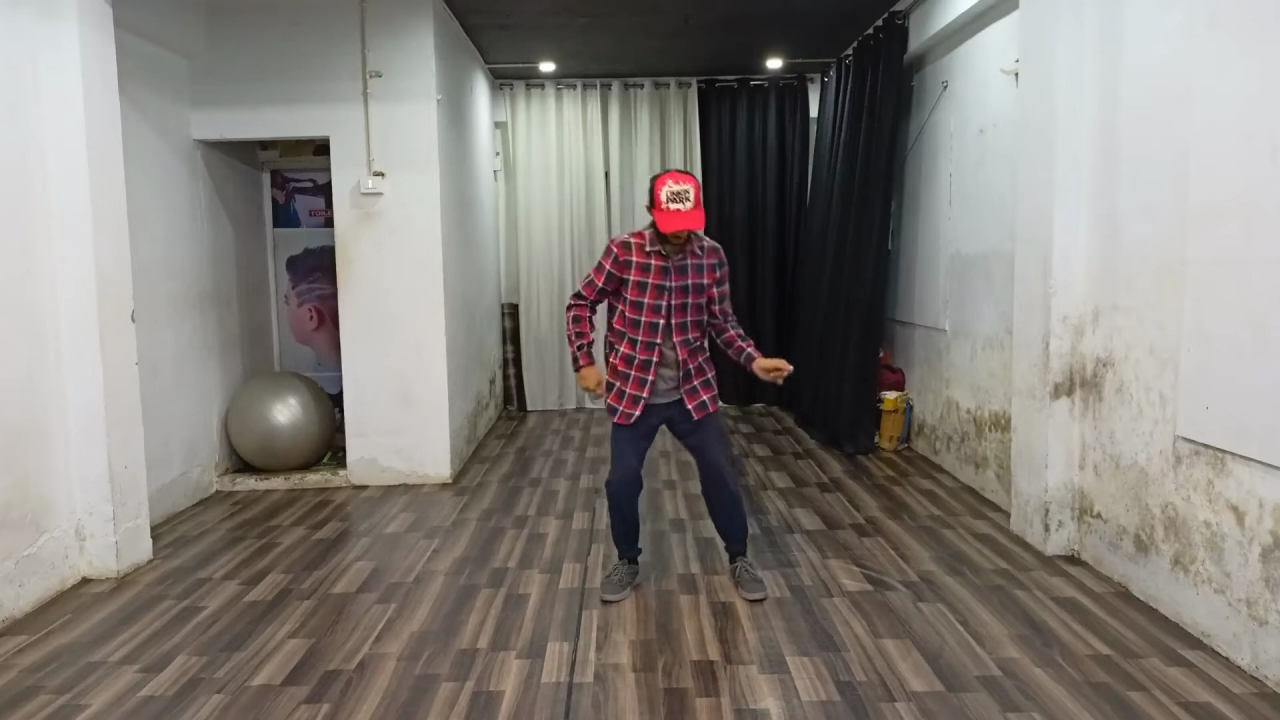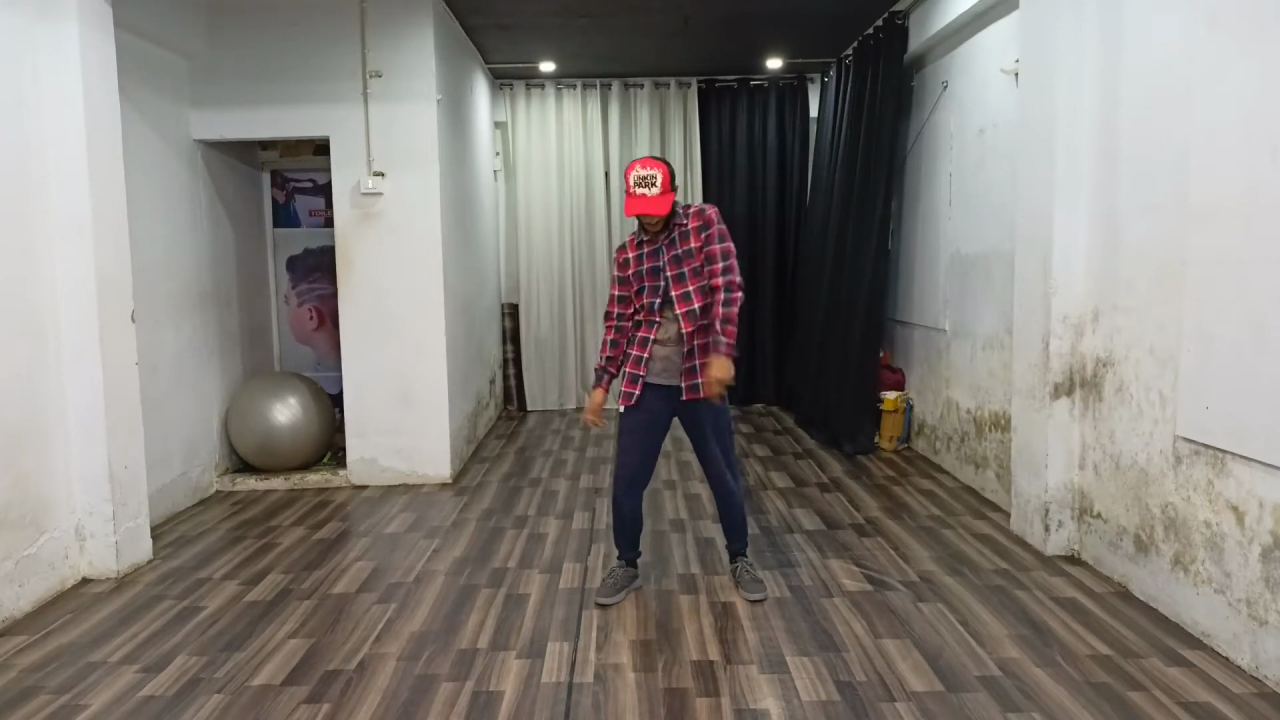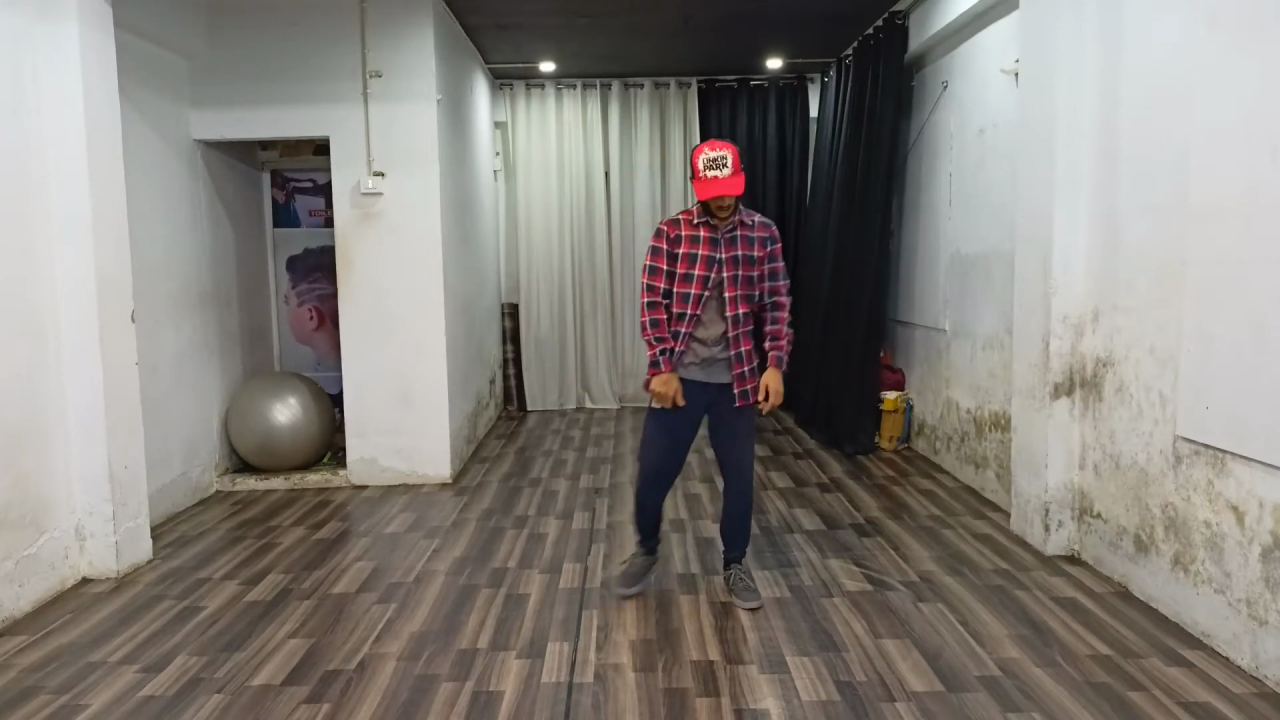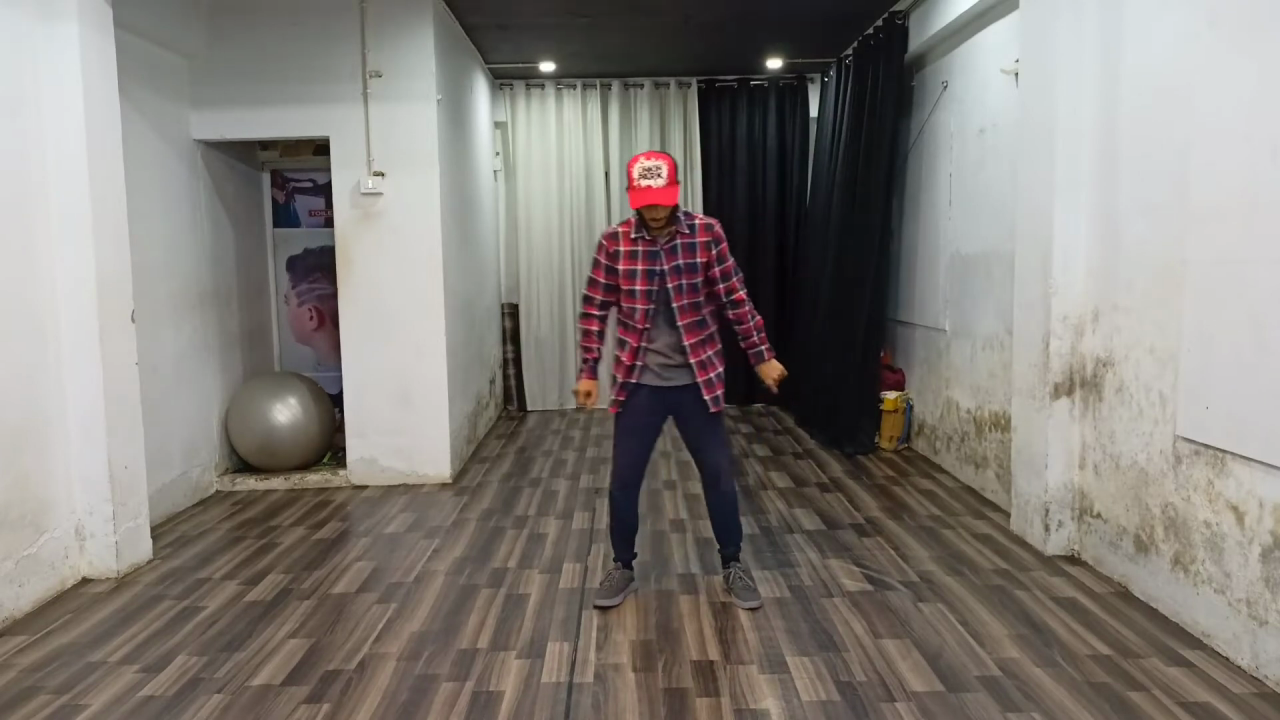
dt=1s
person 1, frame 1
left shoulder: (710, 256)
right shoulder: (623, 251)
left elbow: (721, 320)
right elbow: (580, 304)
left wrist: (754, 359)
right wrist: (584, 361)
left hip: (692, 390)
right hip: (632, 392)
left knee: (721, 476)
right knee: (622, 482)
left ankle: (738, 558)
right ankle: (627, 562)
person 1, frame 2
left shoulder: (705, 221)
right shoulder: (627, 253)
left elbow: (727, 285)
right elbow: (618, 323)
left wrist: (721, 353)
right wrist: (601, 384)
left hip: (701, 376)
right hip: (644, 380)
left knee: (724, 474)
right knee: (628, 477)
left ankle: (739, 559)
right ankle: (627, 564)
person 1, frame 3
left shoulder: (763, 233)
right shoulder: (673, 231)
left elbow: (777, 303)
right elbow: (653, 301)
left wrist: (775, 365)
right wrist: (662, 367)
left hip: (736, 378)
right hip: (680, 376)
left knee: (740, 476)
right knee: (655, 470)
left ankle: (735, 565)
right ankle: (646, 552)
person 1, frame 4
left shoulder: (706, 233)
right shoulder: (614, 243)
left elbow: (734, 297)
right elbow: (594, 309)
left wrist: (763, 356)
right wrist: (588, 371)
left hip: (698, 378)
right hip: (638, 381)
left knee: (718, 474)
right knee: (624, 478)
left ankle: (732, 564)
right ankle: (622, 566)
